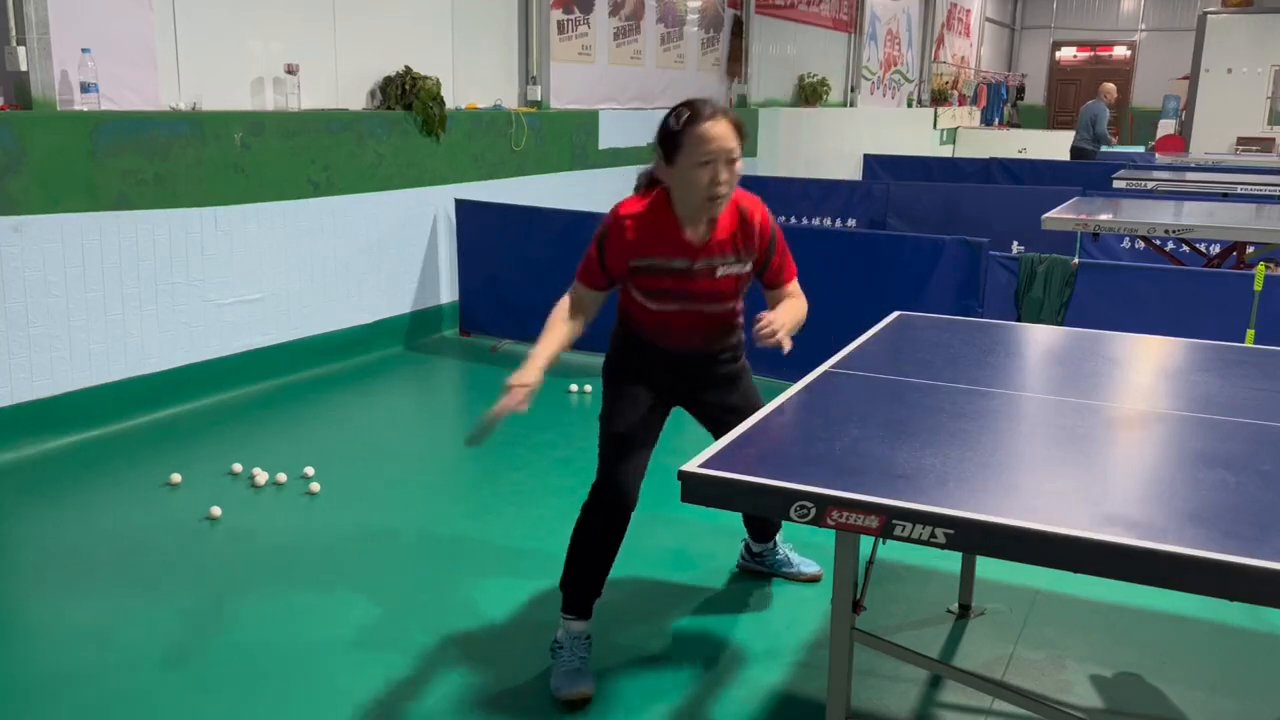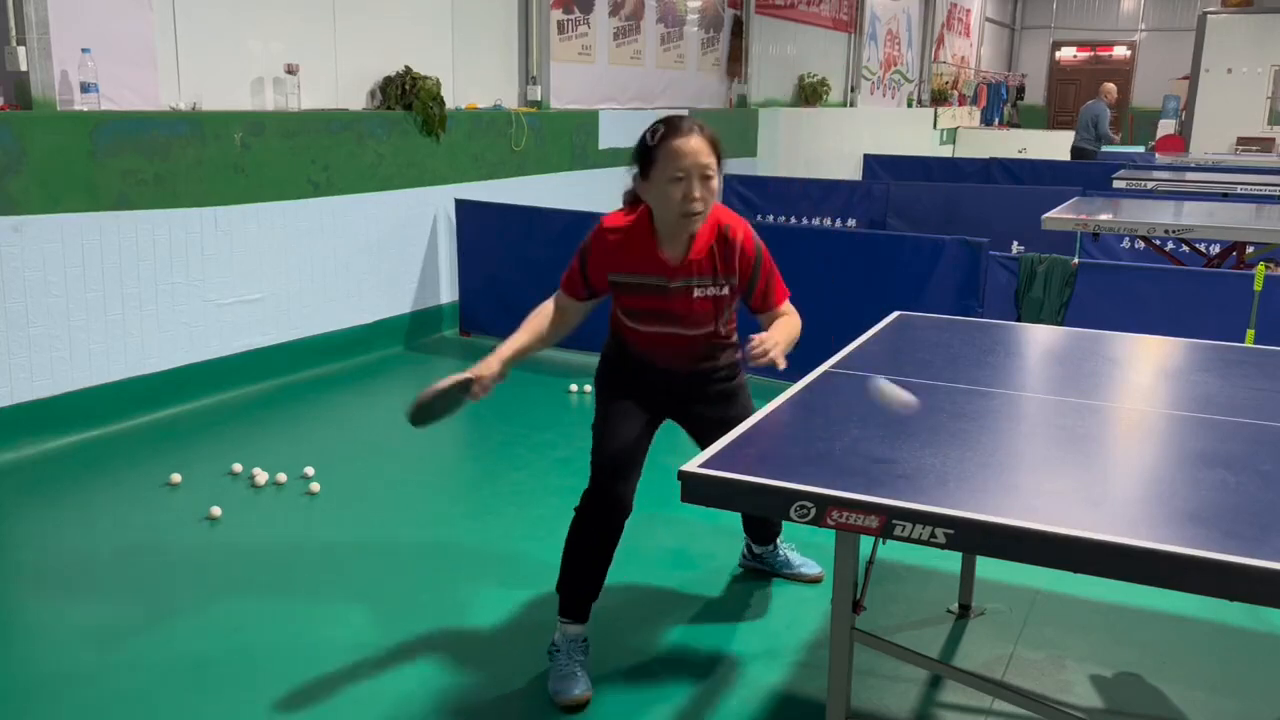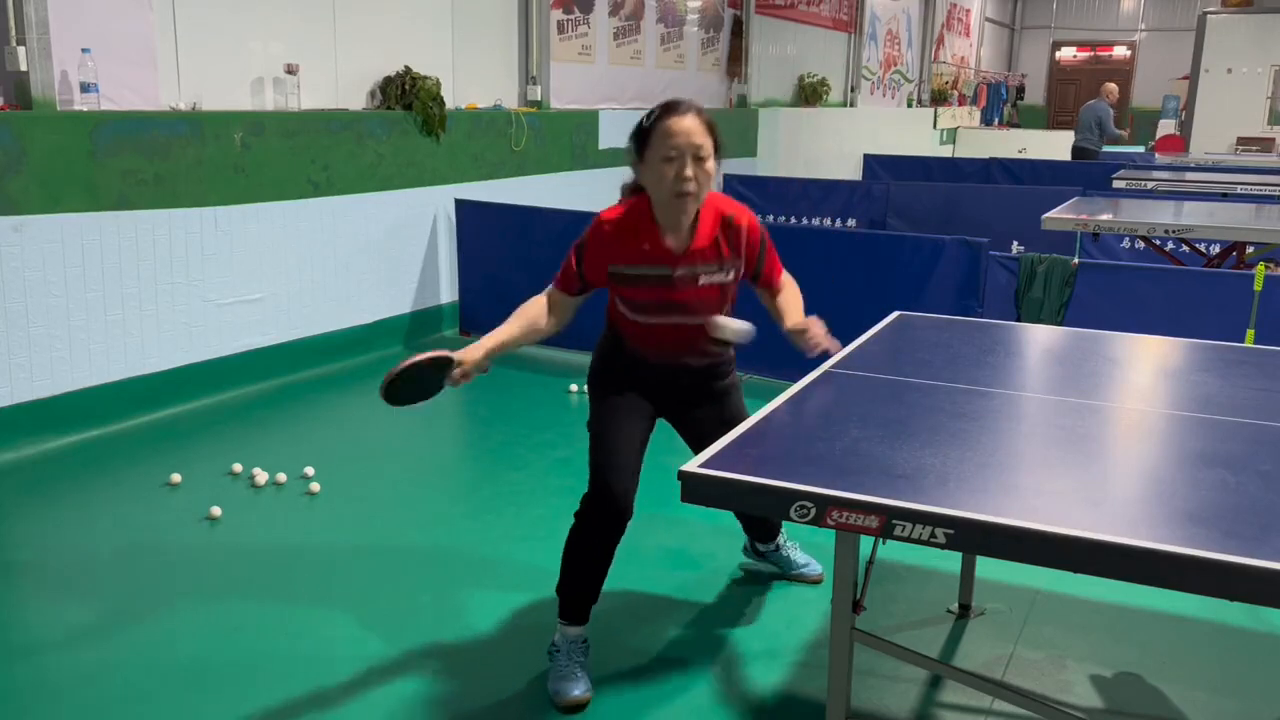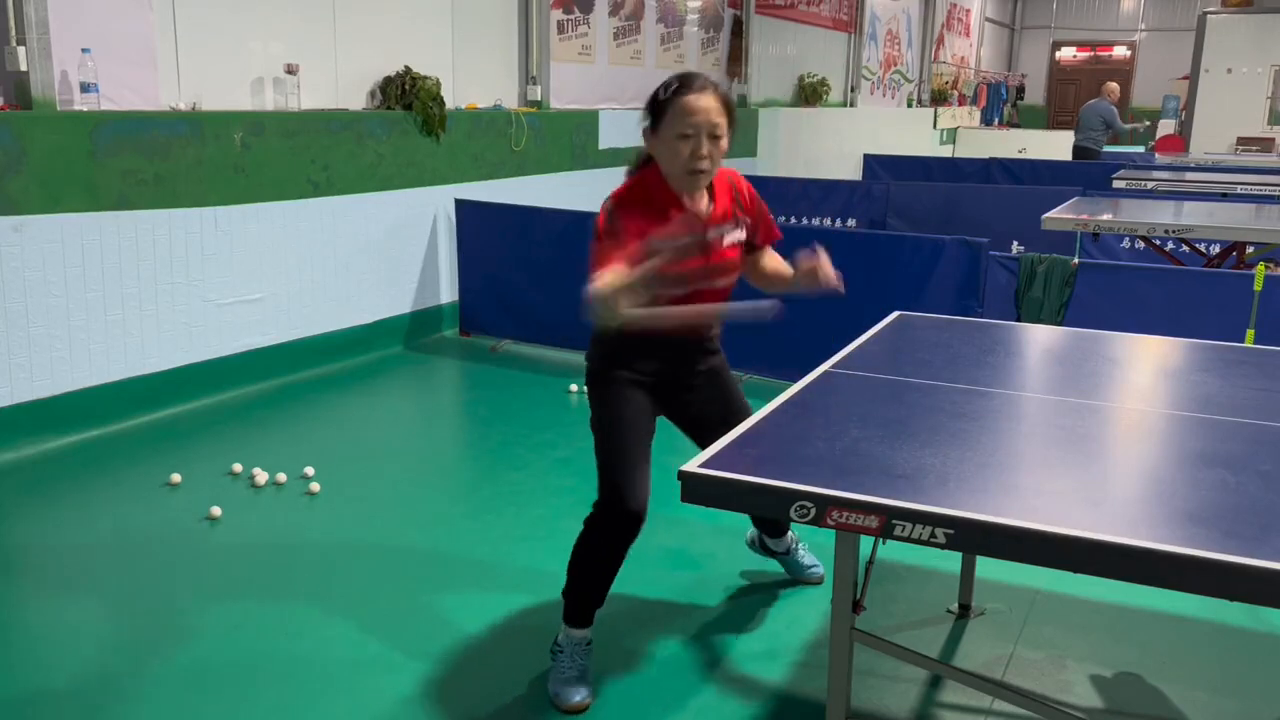
dt=0.1s
person 1, frame 1
left shoulder: (752, 219)
right shoulder: (627, 225)
left elbow: (791, 296)
right elbow: (577, 305)
left wrist: (781, 321)
right wrist: (535, 366)
left hip: (717, 362)
right hip: (639, 366)
right knee: (615, 494)
left ankle: (764, 548)
right ankle: (572, 632)
person 1, frame 2
left shoulder: (736, 239)
right shoulder: (611, 239)
left elbow: (780, 312)
right elbow: (562, 311)
left wrist: (777, 340)
right wrist: (496, 362)
left hip: (713, 380)
right hip: (634, 378)
right knee: (607, 499)
left ankle: (764, 551)
right ankle: (569, 638)
person 1, frame 3
left shoulder: (738, 225)
right shoulder: (609, 232)
left elbow: (780, 287)
right elbow: (553, 307)
left wrist: (801, 325)
right wrist: (482, 350)
left hip: (705, 378)
right hip: (626, 377)
right knee: (609, 503)
left ankle: (767, 545)
right ankle: (569, 639)
person 1, frame 4
left shoulder: (740, 196)
right shoulder: (627, 207)
left elbow: (762, 268)
right elbow: (602, 306)
left wrist: (801, 275)
right wrist: (652, 263)
left hip: (698, 361)
right hip: (627, 368)
right knee: (624, 507)
left ankle: (776, 540)
right ankle: (572, 638)
